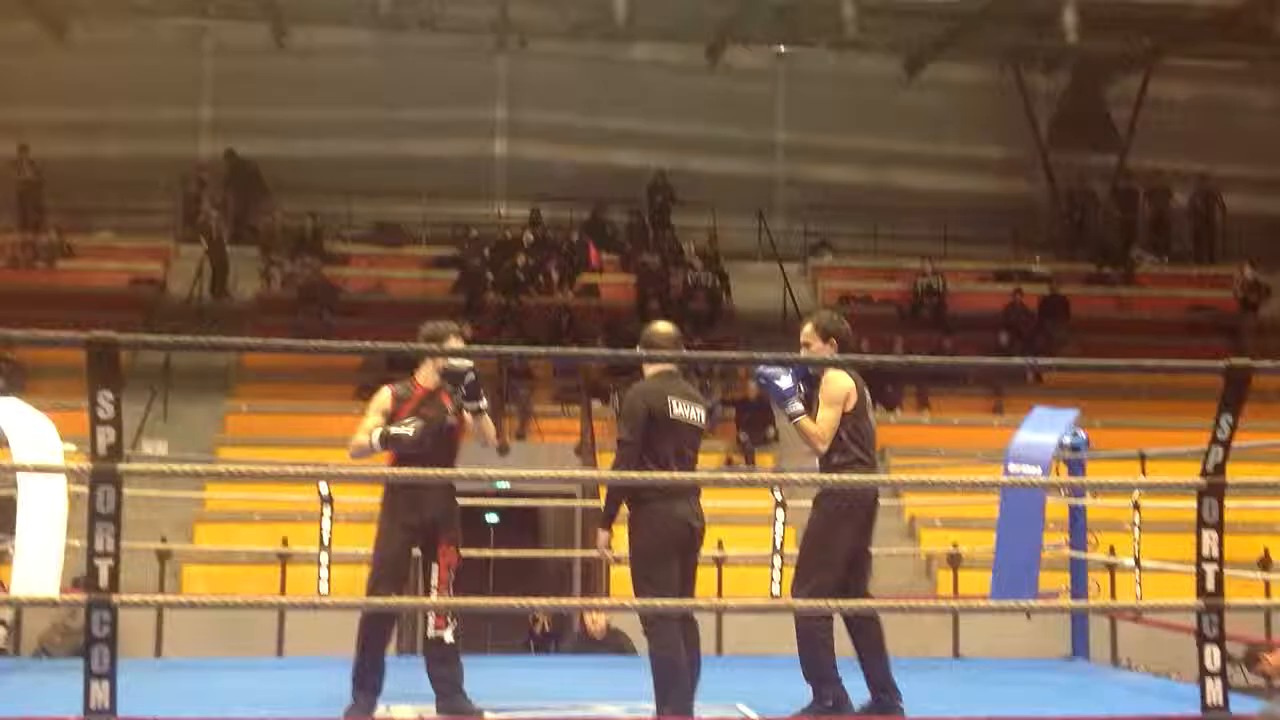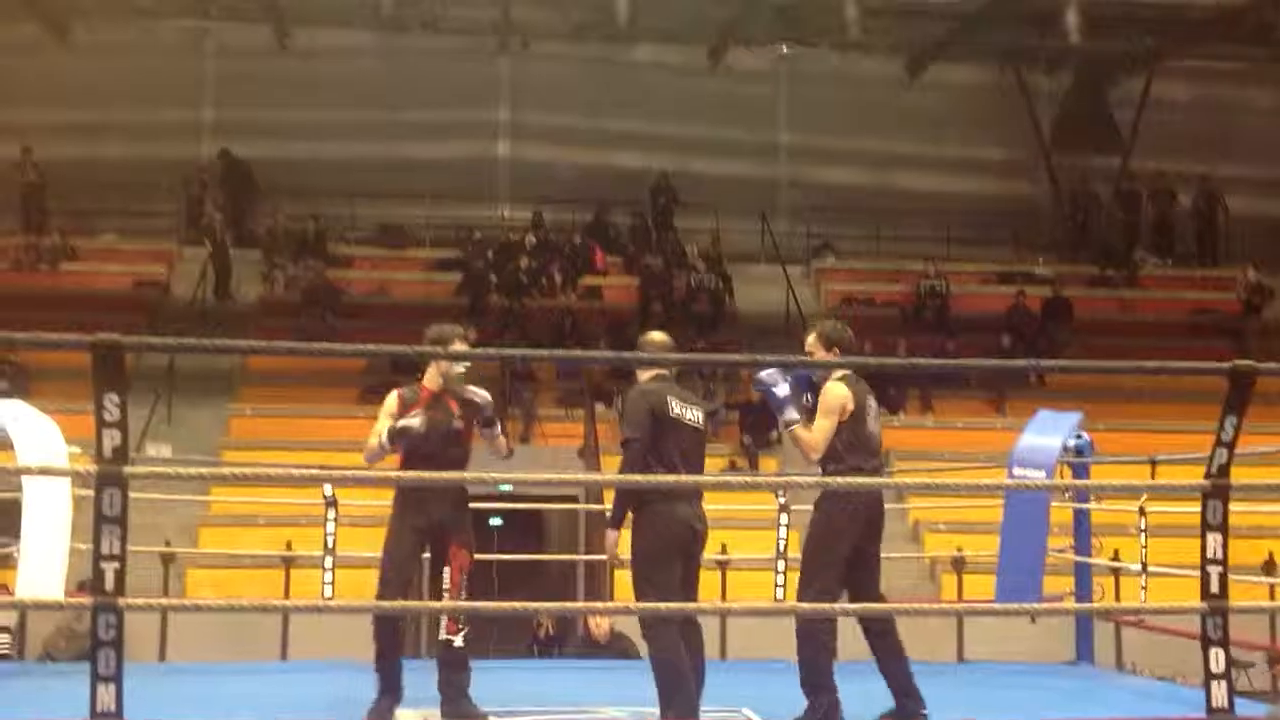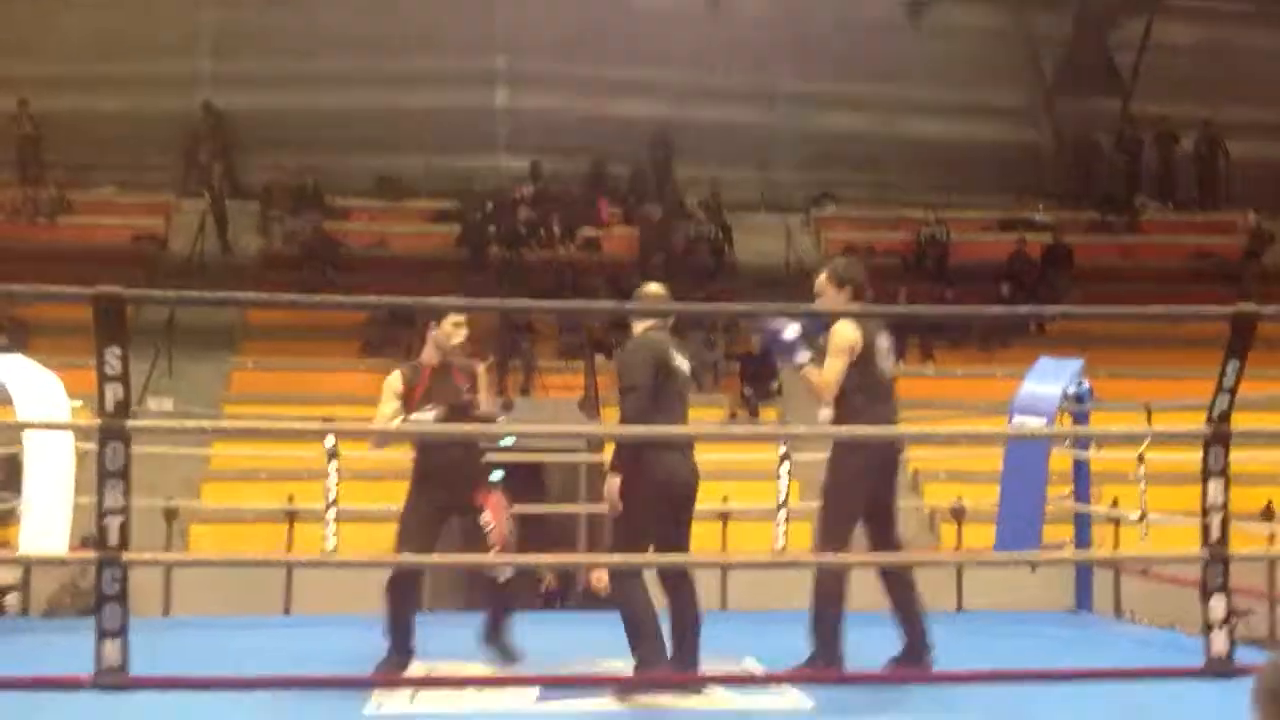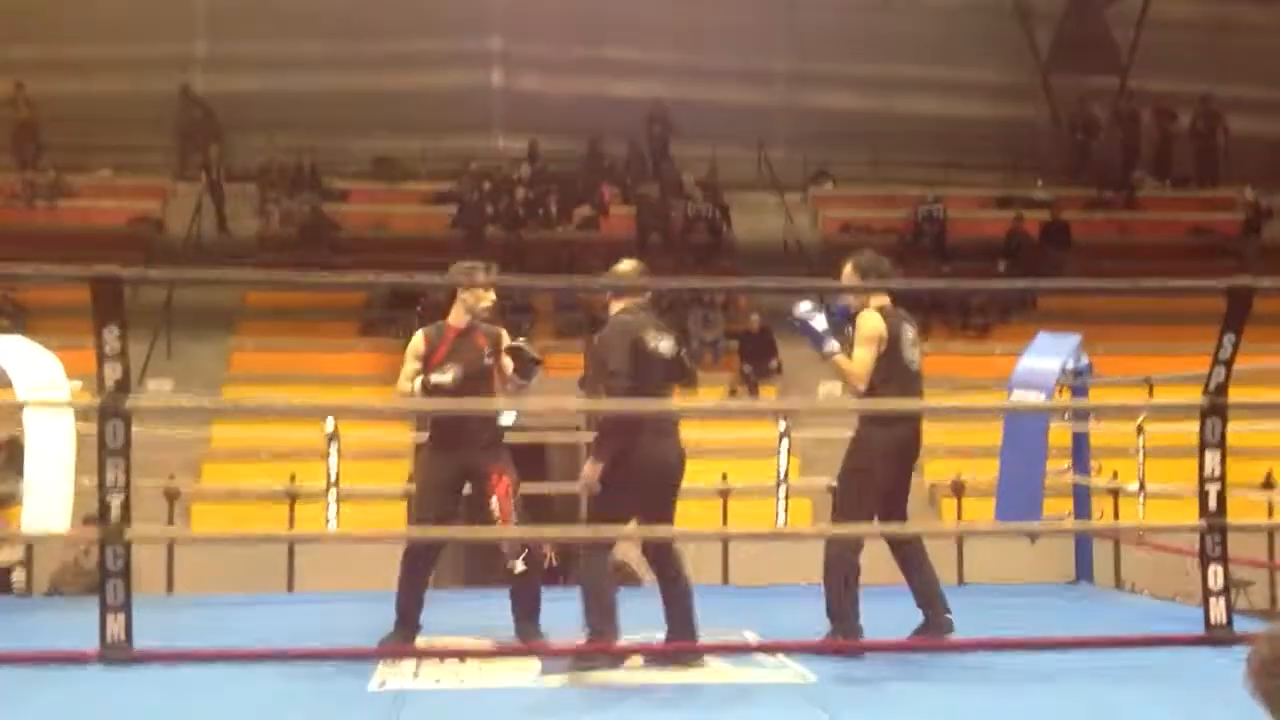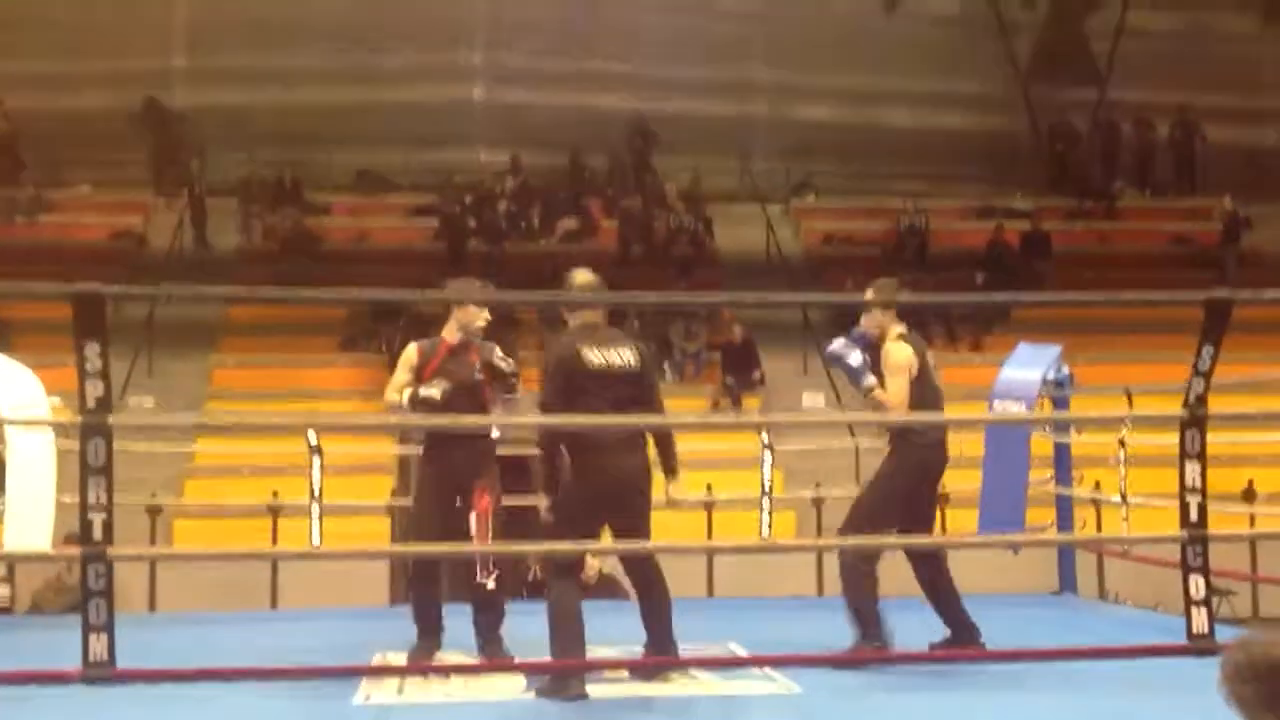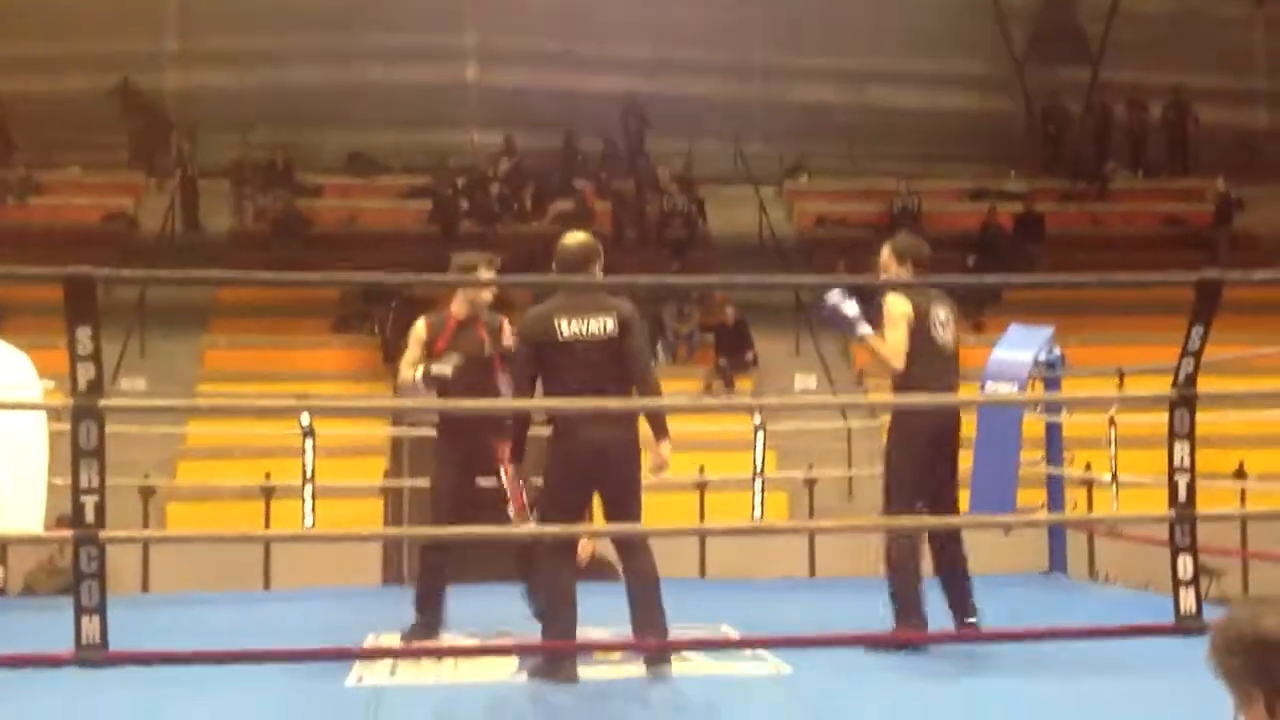
dt=0.2s
person 1, frame 1
left shoulder: (642, 394)
right shoulder: (697, 400)
left elbow: (626, 463)
left wrist: (606, 522)
left hip: (655, 513)
right hip: (690, 513)
left knee: (659, 616)
right knee: (681, 613)
person 1, frame 2
left shoulder: (642, 396)
right shoulder: (692, 404)
left elbow: (634, 463)
left wrist: (615, 522)
left hip: (659, 515)
right hip: (692, 516)
left knee: (658, 621)
right knee: (683, 618)
person 1, frame 3
left shoulder: (640, 347)
right shoulder: (676, 351)
left elbow: (636, 411)
left wrist: (617, 469)
left hip: (652, 468)
right hip: (682, 468)
left knee: (624, 567)
right knee: (675, 569)
left ankle: (652, 664)
right ankle: (685, 667)
person 1, frame 4
left shoulder: (617, 330)
right shoulder: (663, 332)
left elbow: (616, 396)
right elbow: (687, 379)
left wrist: (597, 455)
left hip: (634, 452)
right hip: (668, 450)
left knee: (596, 546)
right knee: (661, 546)
left ankle: (602, 642)
right ankle: (682, 642)
person 1, frame 5
left shoulder: (562, 351)
right shoulder: (632, 348)
left elbow: (552, 424)
right elbow: (656, 413)
left wrist: (549, 486)
right wrist: (670, 469)
left hip: (590, 470)
right hip: (634, 467)
left knee: (563, 569)
right knee: (641, 561)
left ankle: (568, 674)
right ankle: (662, 655)
person 1, frame 6
left shoulder: (538, 319)
right shoulder: (622, 312)
left elbow: (522, 393)
right elbow: (643, 377)
left wrist: (516, 454)
right wrist: (662, 436)
left hip: (570, 442)
right hip: (619, 439)
left knee: (557, 548)
right knee: (631, 541)
left ankle: (558, 657)
right ankle: (651, 638)
person 2, frame 1
left shoulder: (835, 379)
right shoulder: (850, 381)
left elbow: (819, 441)
right elbow: (831, 432)
left wrist: (788, 401)
right wrist: (800, 389)
left hip: (843, 494)
right hip: (860, 494)
left knee: (810, 593)
right knee: (854, 595)
person 2, frame 2
left shoulder: (834, 389)
right shoulder: (859, 391)
left elbow: (814, 450)
left wrist: (784, 407)
right wrist: (803, 393)
left hip: (843, 501)
right hip: (867, 502)
left knee: (814, 602)
right knee: (869, 602)
person 2, frame 3
left shoulder: (845, 329)
right shoulder: (877, 330)
left elbow: (826, 393)
left wrist: (797, 352)
left hip: (858, 446)
right hip: (884, 444)
left knee: (832, 548)
right knee: (885, 544)
left ankle: (826, 653)
right ankle: (916, 647)
person 2, frame 4
left shoulder: (869, 319)
right shoulder: (902, 320)
left elbow: (858, 382)
left wrist: (825, 340)
right wrist: (842, 329)
left hip: (881, 431)
right hip: (905, 431)
left knee: (846, 529)
right knee: (895, 522)
left ankle: (844, 629)
right ankle: (936, 613)
person 2, frame 5
left shoulder: (895, 349)
right shoulder: (914, 345)
left elbow: (897, 411)
left wrist: (861, 376)
right wrist: (866, 354)
left hip: (910, 454)
right hip: (930, 452)
left knee: (854, 539)
right knee: (920, 544)
left ankle: (871, 638)
right ankle: (964, 631)
person 2, frame 6
left shoulder: (898, 301)
right shoulder: (943, 304)
left elbow: (894, 362)
left wrist: (858, 325)
left hip: (914, 418)
right hip: (945, 417)
left knee: (902, 519)
right knee: (943, 515)
left ankle: (910, 623)
right ankle: (964, 614)
person 3, frame 1
left shoulder: (458, 396)
right shoulder: (391, 396)
left elbow: (490, 442)
right elbow: (355, 449)
left wrist: (474, 395)
right wrist: (384, 437)
left hip: (442, 506)
right hip: (400, 504)
left knee: (442, 599)
right knee: (382, 599)
person 3, frame 2
left shoulder: (469, 399)
right shoulder: (399, 400)
left elbow: (501, 451)
right elbow: (370, 455)
left wrist: (488, 419)
right wrist: (394, 433)
left hip: (453, 510)
right hip: (410, 508)
left knee: (454, 604)
right knee: (390, 602)
person 3, frame 3
left shoulder: (473, 372)
right shoulder: (402, 379)
right elbow: (378, 436)
left wrist: (490, 419)
right wrist: (409, 423)
left hip: (472, 476)
right hip: (429, 481)
left knee: (501, 535)
right knee: (406, 569)
left ankle: (496, 632)
right ankle: (398, 652)
person 3, frame 4
left shoulder: (497, 337)
right shoulder: (426, 339)
left elbow: (511, 387)
right elbow: (402, 391)
left wrist: (526, 368)
right wrist: (427, 384)
left hip: (488, 445)
right hip: (442, 447)
right knee: (422, 539)
left ankle: (528, 625)
right ankle: (405, 625)
person 3, frame 5
left shoulder: (489, 353)
right shoulder: (419, 352)
left elbow: (500, 401)
right elbow: (390, 399)
left wrist: (507, 381)
right wrist: (416, 397)
left hip: (479, 459)
right hip: (437, 459)
left knee: (484, 550)
right knee: (426, 551)
left ankle: (491, 638)
right ankle: (428, 636)
person 3, frame 6
left shoulder: (499, 325)
right shoulder: (427, 327)
left elbow: (512, 374)
right elbow: (403, 378)
right wrist: (429, 373)
left hip: (495, 428)
right hip: (453, 434)
left knee: (521, 499)
right knee: (442, 526)
right ankle: (427, 617)
